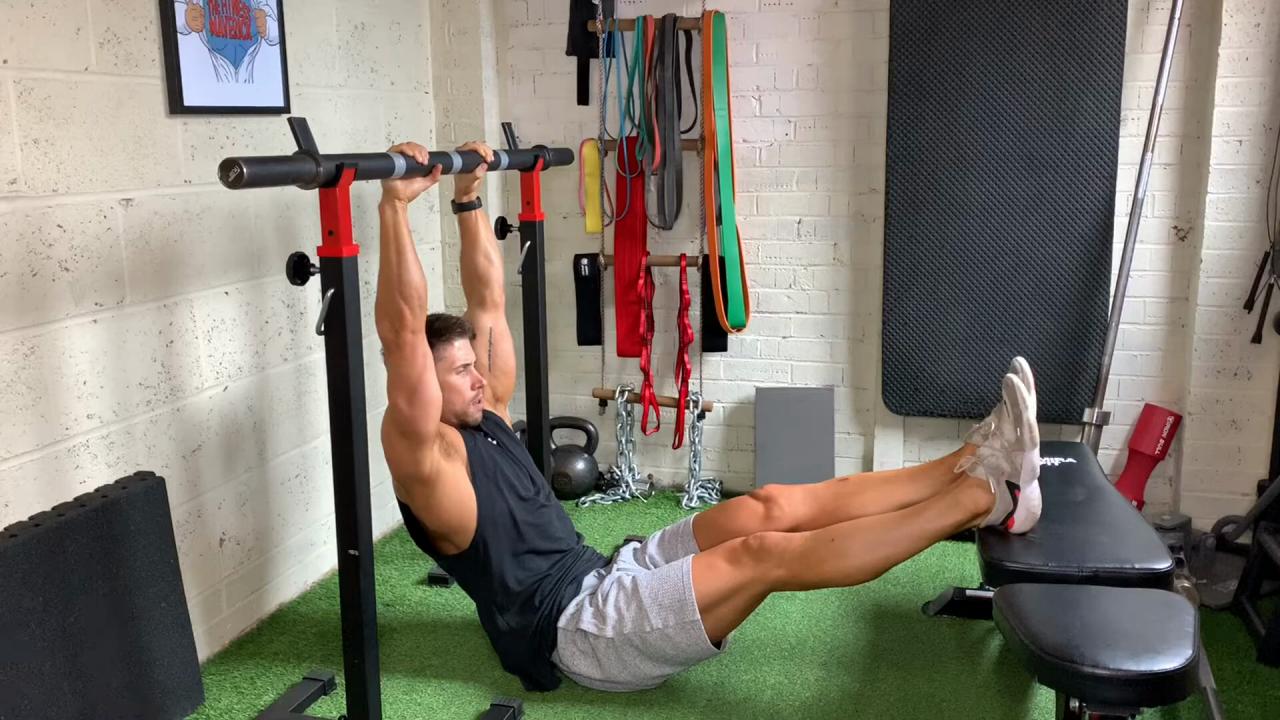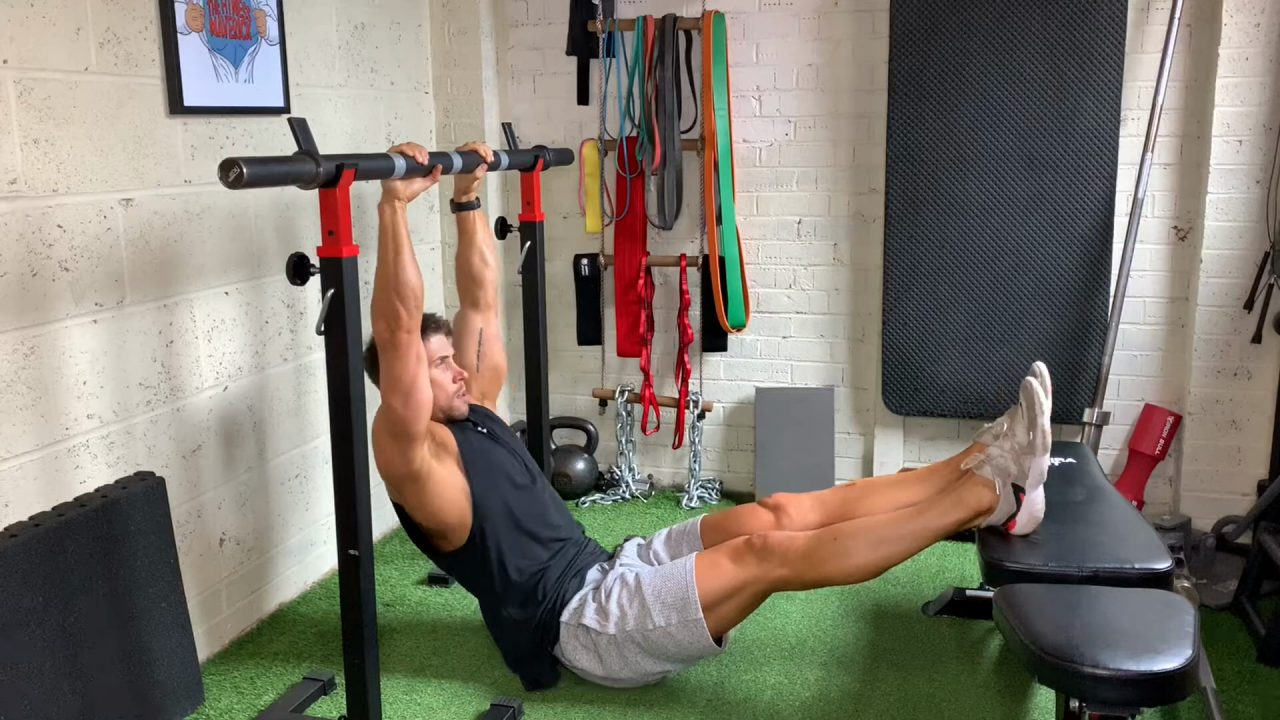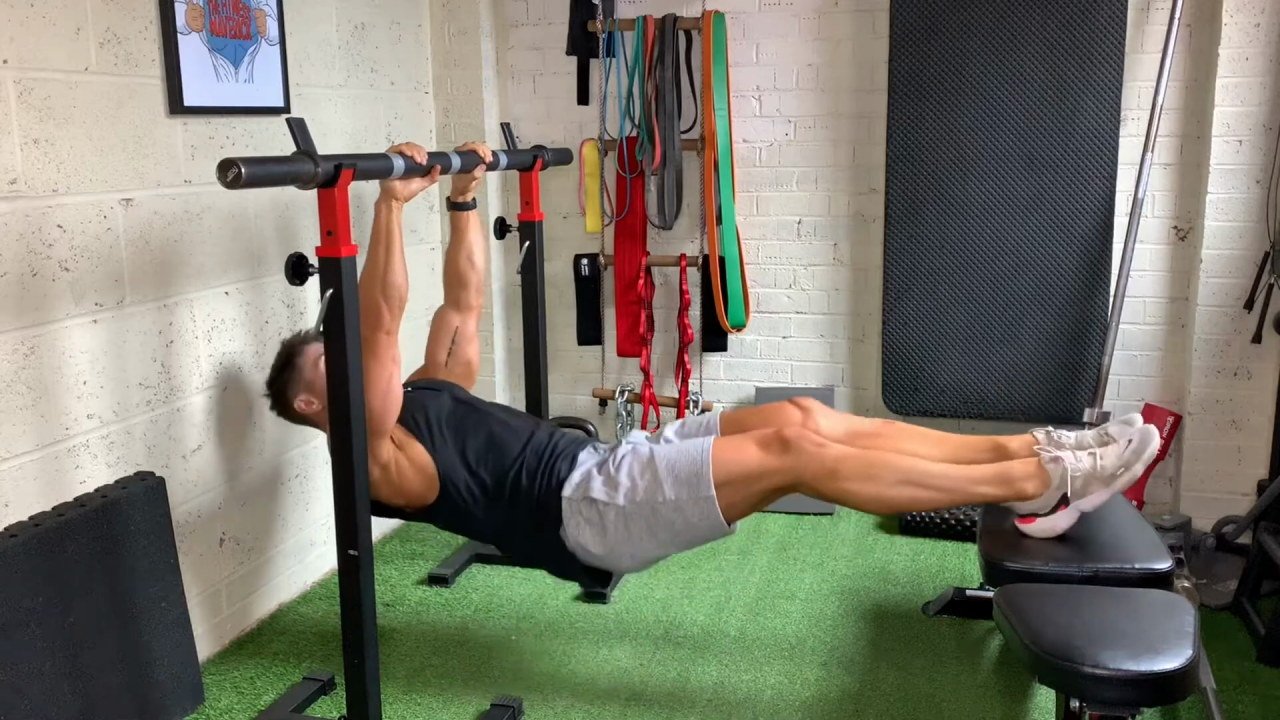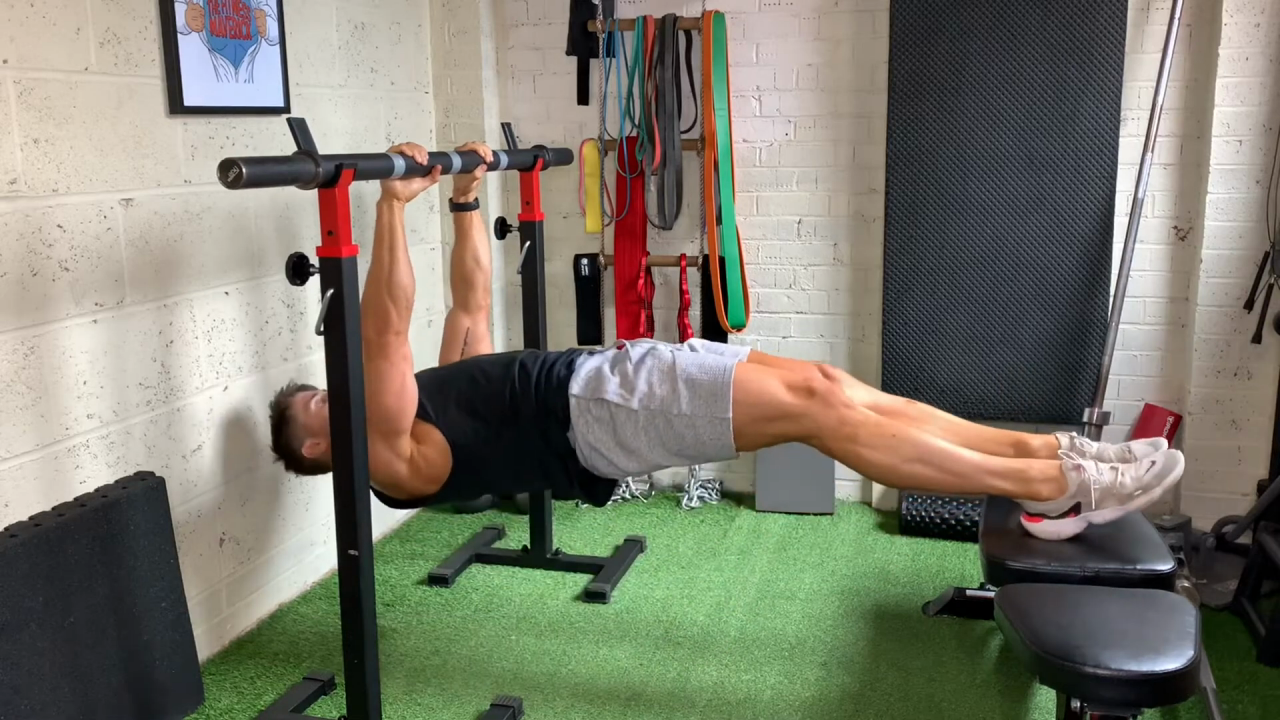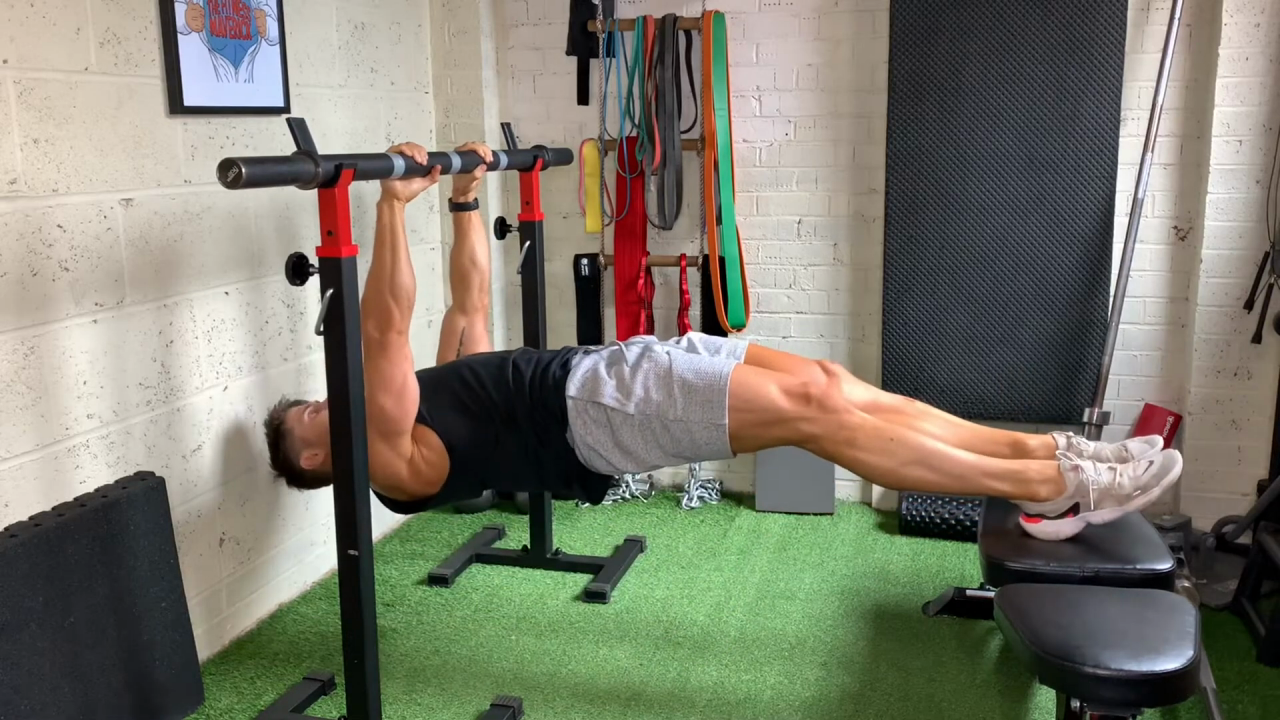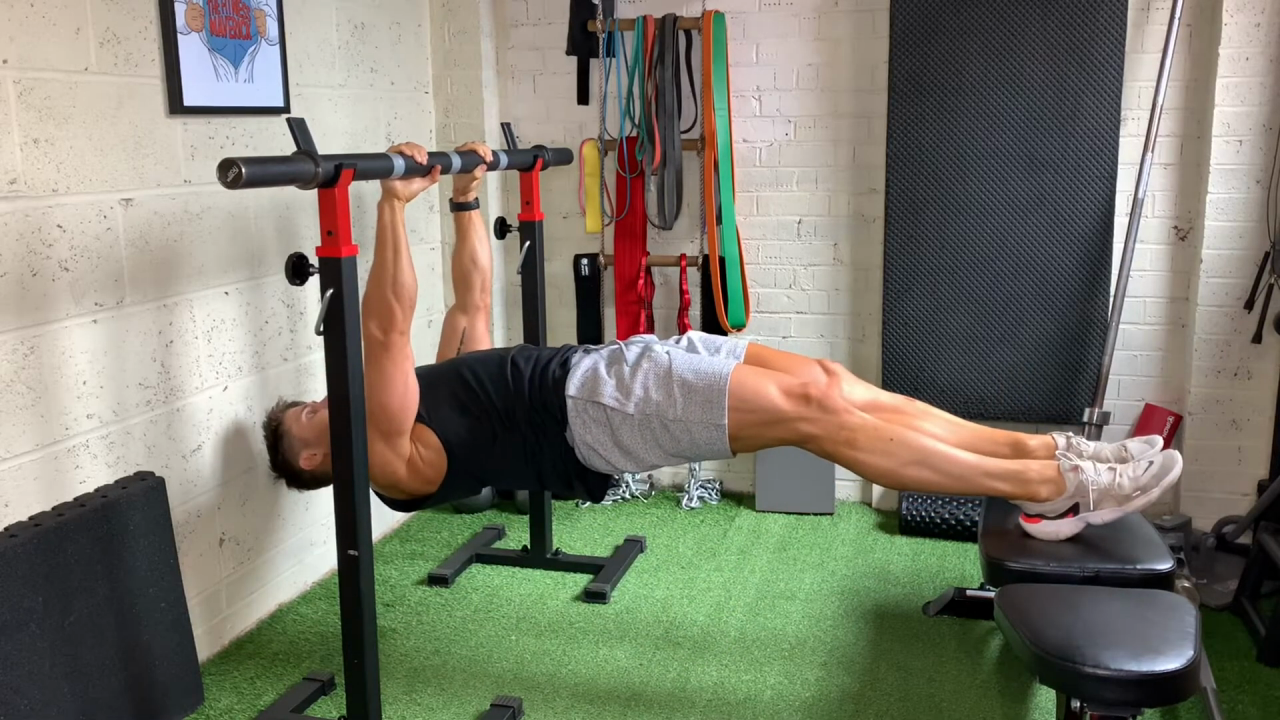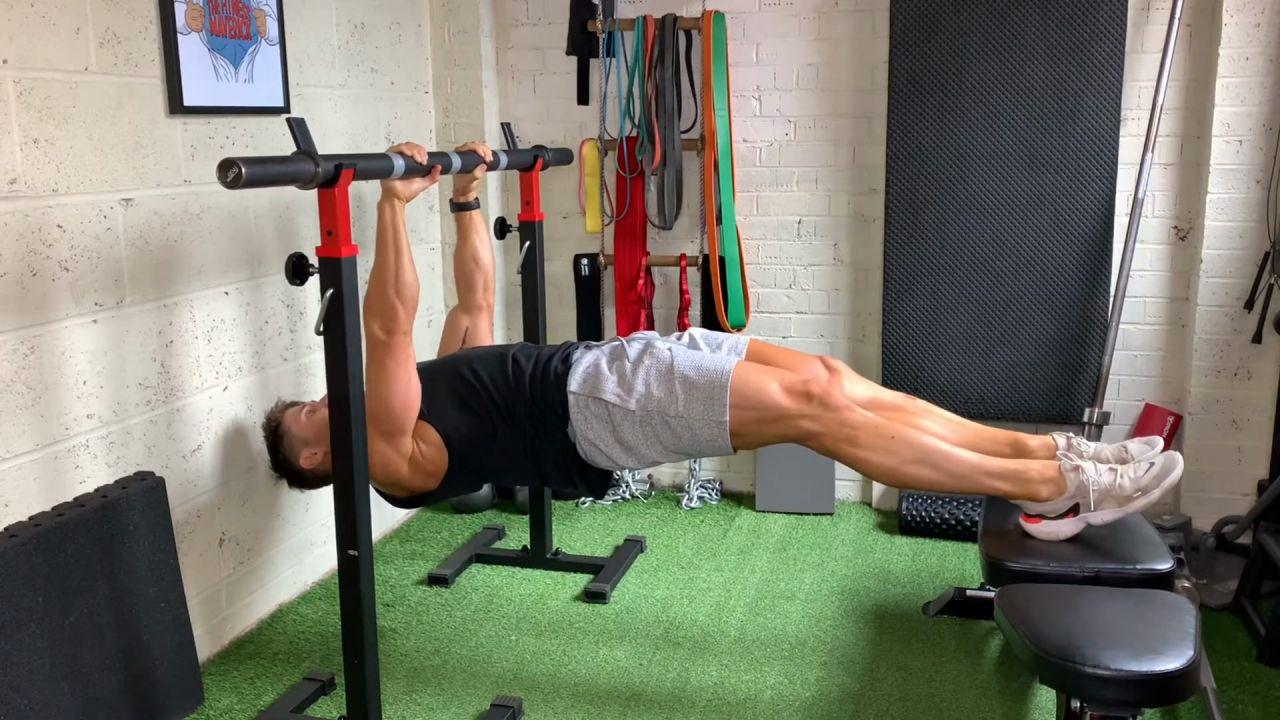
dt=0.5s
person 1, frame 1
left shoulder: (484, 416)
right shoulder: (424, 455)
left elbow: (487, 307)
right elbow: (402, 333)
left wrist: (468, 199)
right wrist: (395, 205)
left hip: (602, 581)
right hip: (578, 631)
left knee: (768, 508)
right knee: (765, 553)
left ankle: (971, 464)
right ankle: (987, 494)
person 1, frame 2
left shoulder: (471, 413)
right shoulder: (414, 454)
left elbow: (480, 311)
right elbow: (395, 333)
left wrist: (467, 199)
right wrist: (395, 204)
left hip: (607, 575)
right hip: (584, 622)
left knee: (776, 514)
right knee: (767, 551)
left ankle: (980, 467)
right ankle: (993, 493)
person 1, frame 3
left shoulder: (427, 390)
right shoulder: (373, 456)
left elbow: (464, 303)
right elbow: (377, 324)
left wrist: (464, 199)
right wrist: (390, 204)
left hip: (608, 469)
right hip: (588, 505)
left knee: (801, 418)
right knee: (791, 450)
left ankle: (1029, 451)
right ankle: (1040, 486)
person 1, frame 4
left shoulder: (433, 400)
right shoulder: (394, 458)
left elbow: (470, 307)
right elbow: (384, 330)
left wrist: (464, 199)
right wrist: (390, 204)
left hip: (614, 375)
right hip: (603, 406)
left knee: (830, 386)
right knee: (816, 408)
left ankle: (1046, 454)
right ankle: (1060, 489)
person 1, frame 5
left shoulder: (437, 397)
right shoulder: (395, 458)
left elbow: (470, 303)
right elbow: (383, 327)
left wrist: (465, 199)
right wrist: (392, 204)
left hip: (607, 371)
right hip: (596, 406)
left knee: (825, 384)
right knee: (810, 408)
left ankle: (1045, 452)
right ankle: (1054, 487)
person 1, frame 6
left shoulder: (435, 393)
right shoulder: (391, 456)
left elbow: (471, 304)
right elbow: (385, 327)
left wrist: (466, 200)
right wrist: (392, 204)
left hip: (611, 368)
right hip: (597, 407)
left knee: (827, 383)
right knee: (811, 410)
left ankle: (1044, 453)
right ankle: (1057, 488)
person 1, frame 7
left shoulder: (433, 387)
right shoulder: (392, 455)
left elbow: (476, 302)
right elbow: (388, 323)
left wrist: (467, 198)
right wrist: (391, 204)
left hip: (611, 362)
right hip: (598, 402)
left knee: (828, 380)
right knee: (815, 406)
left ankle: (1043, 450)
right ankle: (1056, 488)
